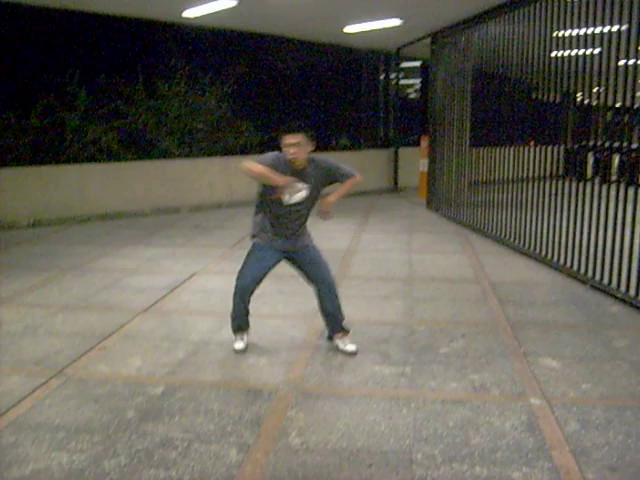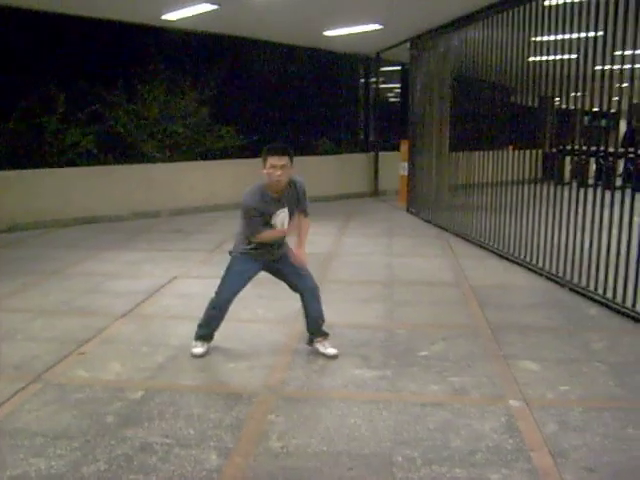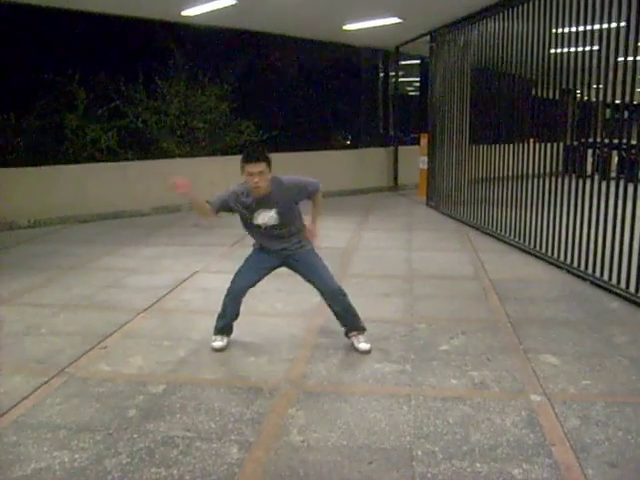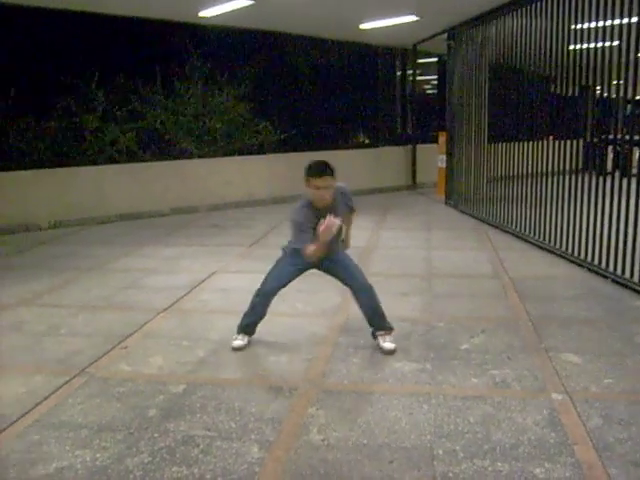
dt=0.3s
person 1, frame 1
left shoulder: (320, 166)
right shoulder: (276, 161)
left elbow: (355, 178)
right elbow: (247, 166)
left wrist: (332, 198)
right wrist: (280, 181)
left hip: (299, 240)
right hip: (268, 240)
left knee: (326, 282)
right knee: (243, 285)
left ankle: (338, 332)
right ankle: (240, 331)
person 1, frame 2
left shoulder: (296, 187)
right shoulder: (252, 199)
left elbow: (302, 217)
right elbow: (257, 236)
left wrist: (300, 247)
right wrist: (287, 230)
left hip: (278, 252)
right hip: (249, 254)
left knee: (309, 288)
right knee: (223, 298)
left ankle: (317, 337)
right ankle: (202, 338)
person 1, frame 3
left shoulder: (289, 185)
right shoulder: (237, 196)
left elbow: (316, 188)
right elbow: (208, 211)
left wrist: (313, 223)
right wrist: (189, 194)
left hip: (298, 247)
right hip: (265, 251)
left knee: (330, 289)
right knee: (237, 288)
left ankle: (355, 331)
right ankle: (223, 331)
person 1, frame 4
left shoulder: (342, 193)
right shoulder: (300, 215)
right elbow: (311, 254)
left wrist: (347, 236)
right wrist: (322, 240)
left hip: (333, 250)
right hip: (302, 254)
left knee: (362, 287)
right knee: (267, 289)
left ankle: (382, 331)
right ankle: (245, 331)
